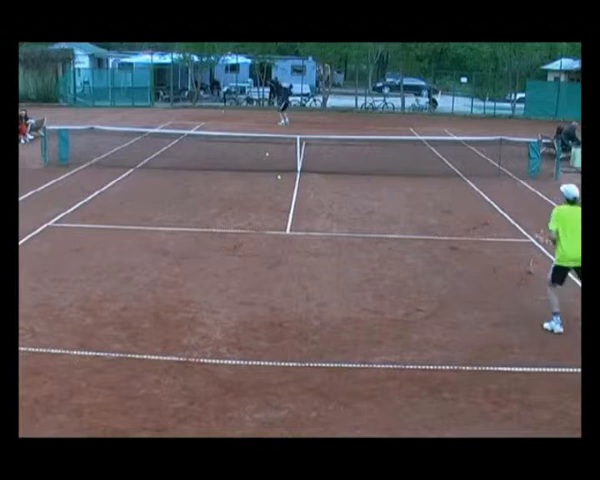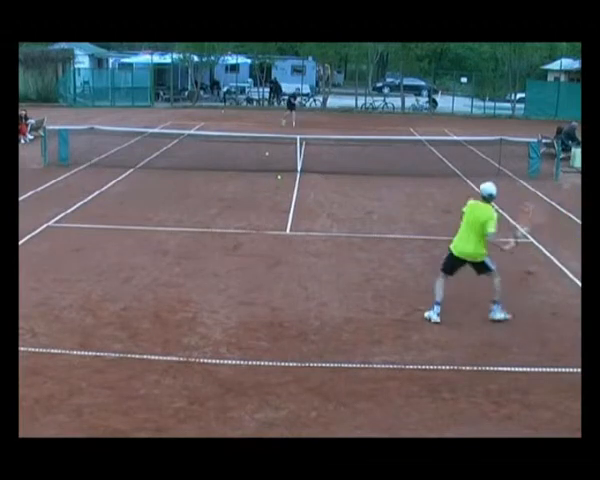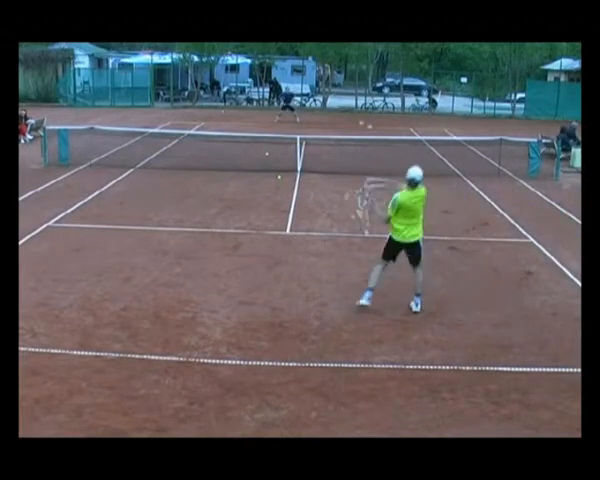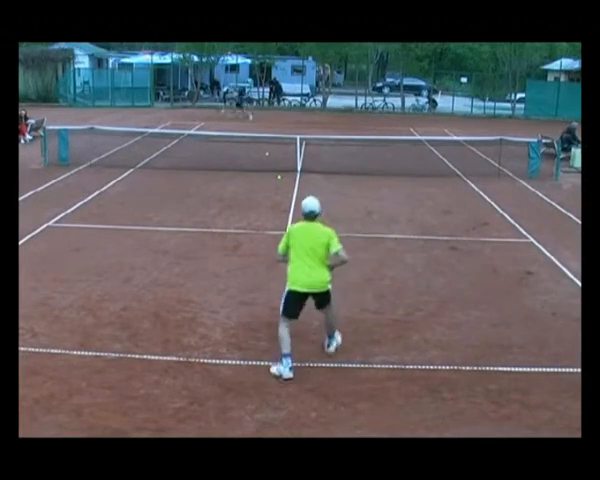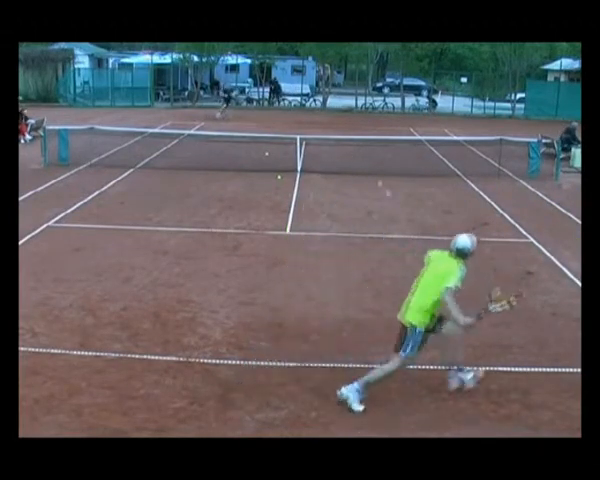
dt=1s
person 1, frame 1
left shoulder: (558, 211)
right shoulder: (582, 213)
left elbow: (552, 236)
left hip: (563, 258)
right hip: (580, 258)
left knee: (551, 287)
left ankle: (556, 322)
person 1, frame 2
left shoulder: (471, 204)
right shoulder: (491, 214)
right elbow: (489, 238)
right wrist: (502, 247)
left hip: (457, 249)
right hip: (475, 253)
left knee: (441, 278)
right knee: (495, 276)
left ankle: (435, 312)
right ankle: (496, 310)
person 1, frame 3
left shoulder: (399, 196)
right shoulder: (422, 191)
left elbow: (387, 219)
left hip: (398, 237)
right hip: (415, 238)
left knee: (381, 264)
right knee: (417, 268)
left ankle: (367, 296)
right ankle: (417, 302)
person 1, frame 4
left shoulder: (292, 230)
right shoulder: (327, 233)
left elbow: (281, 257)
right elbow: (343, 258)
right wrist: (329, 266)
left hip: (296, 284)
right hip: (321, 283)
left knee: (283, 323)
right knee: (327, 308)
left ankle: (286, 365)
right ankle: (331, 340)
person 1, frame 5
left shoulder: (438, 256)
right shoulder: (458, 269)
left elbow: (427, 257)
right elbow: (446, 294)
right wrist: (460, 318)
left hip: (412, 313)
right hip: (417, 320)
left knee: (455, 331)
right knee: (397, 362)
left ankle: (457, 375)
right ankle: (353, 390)
